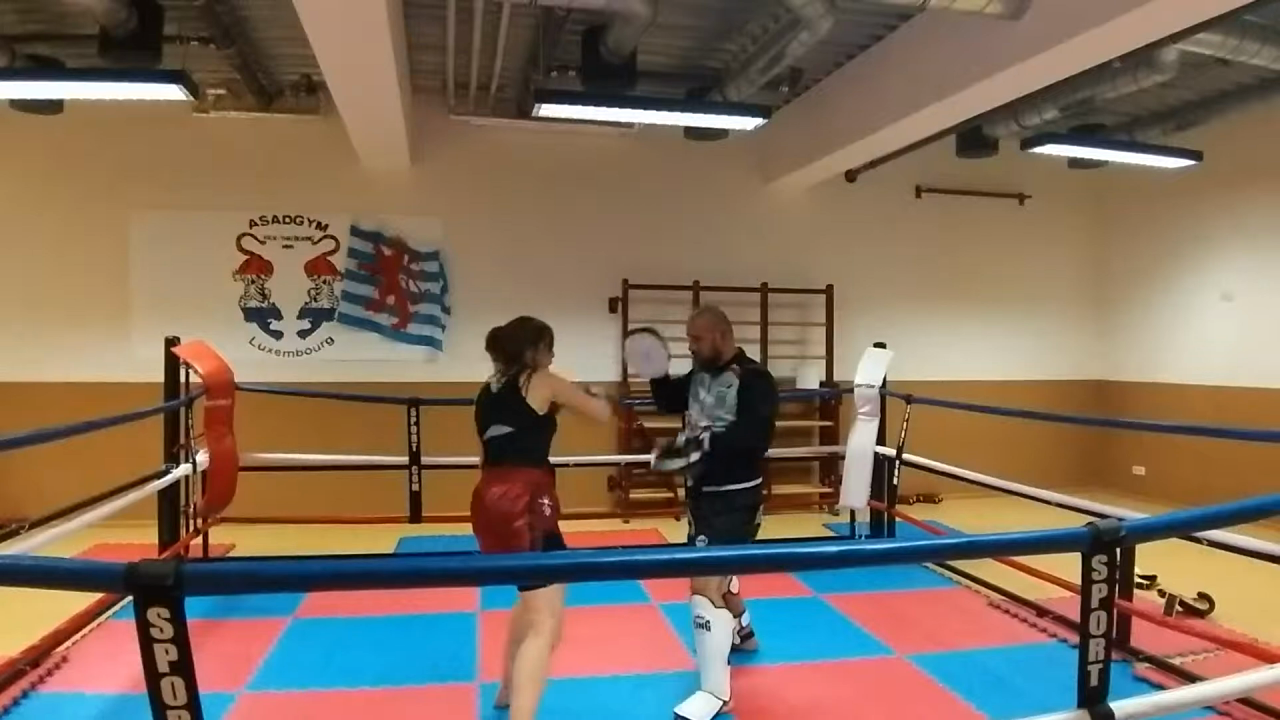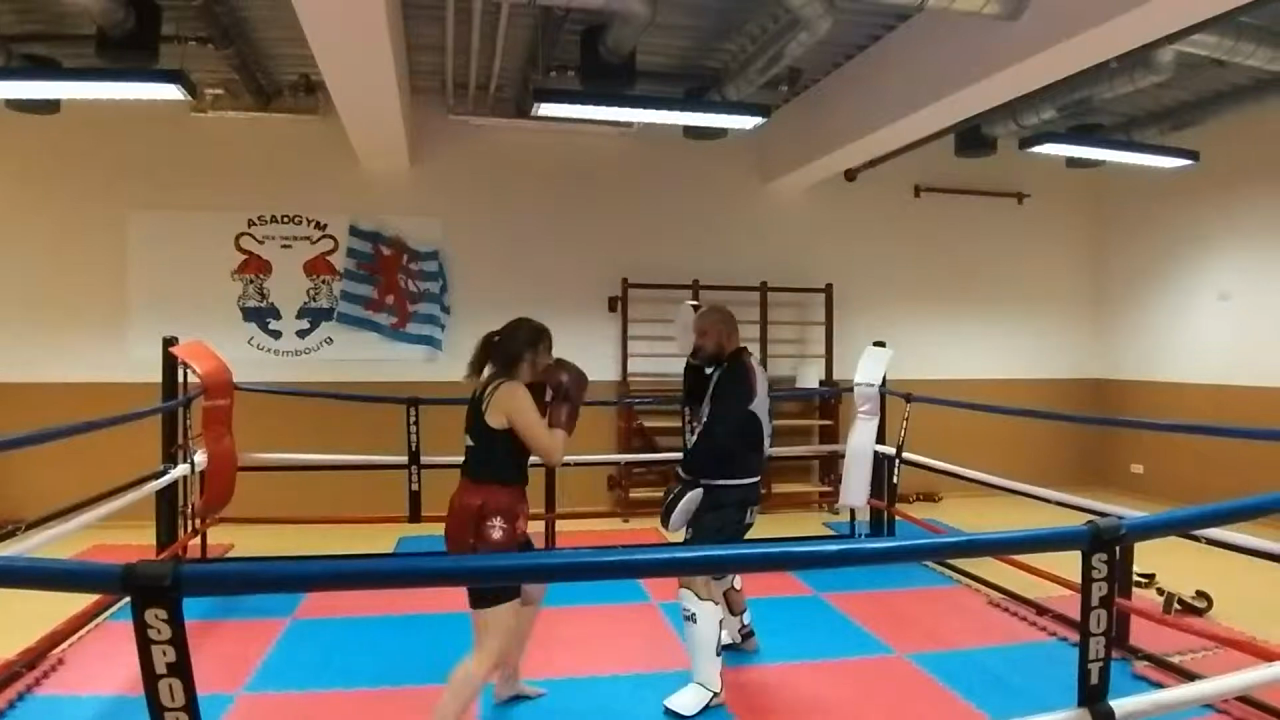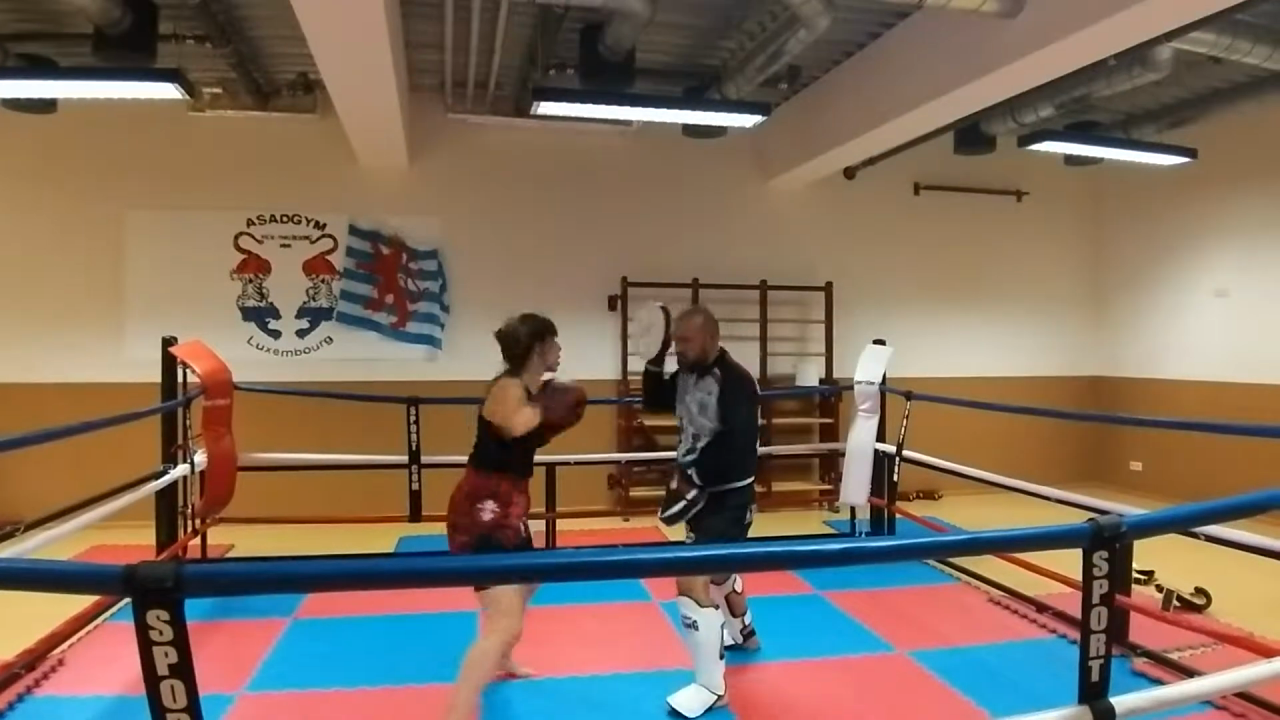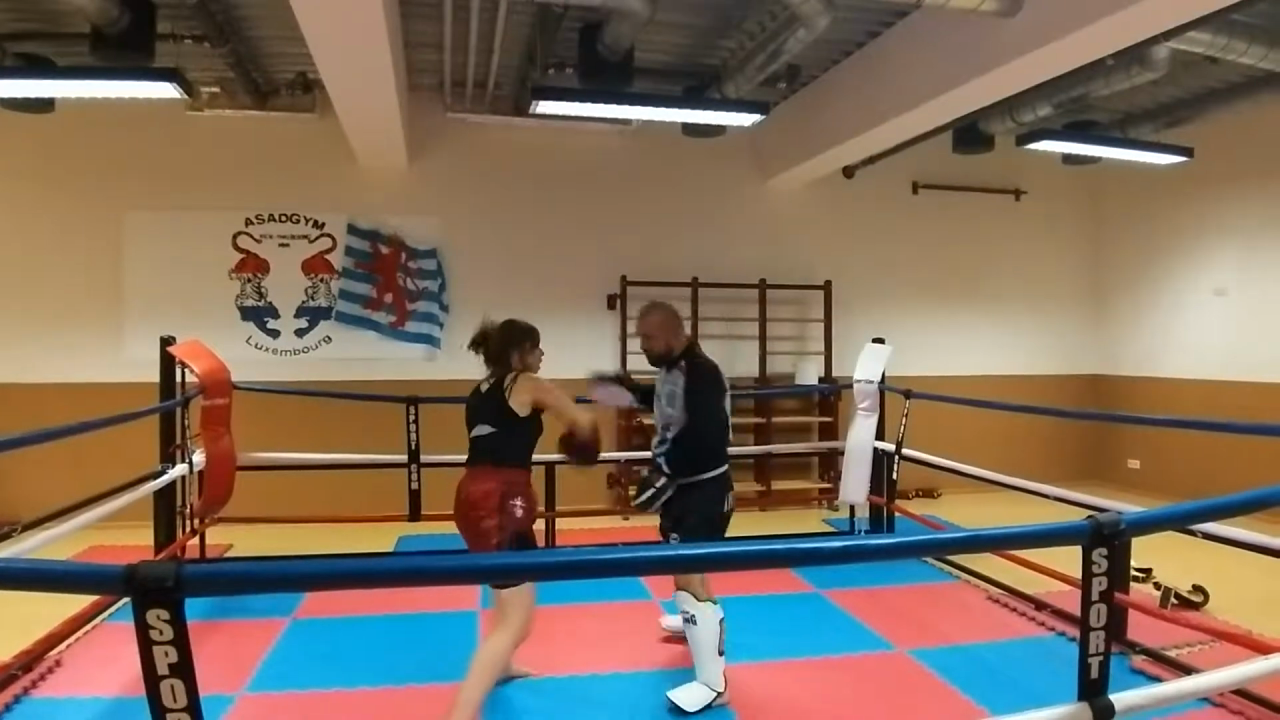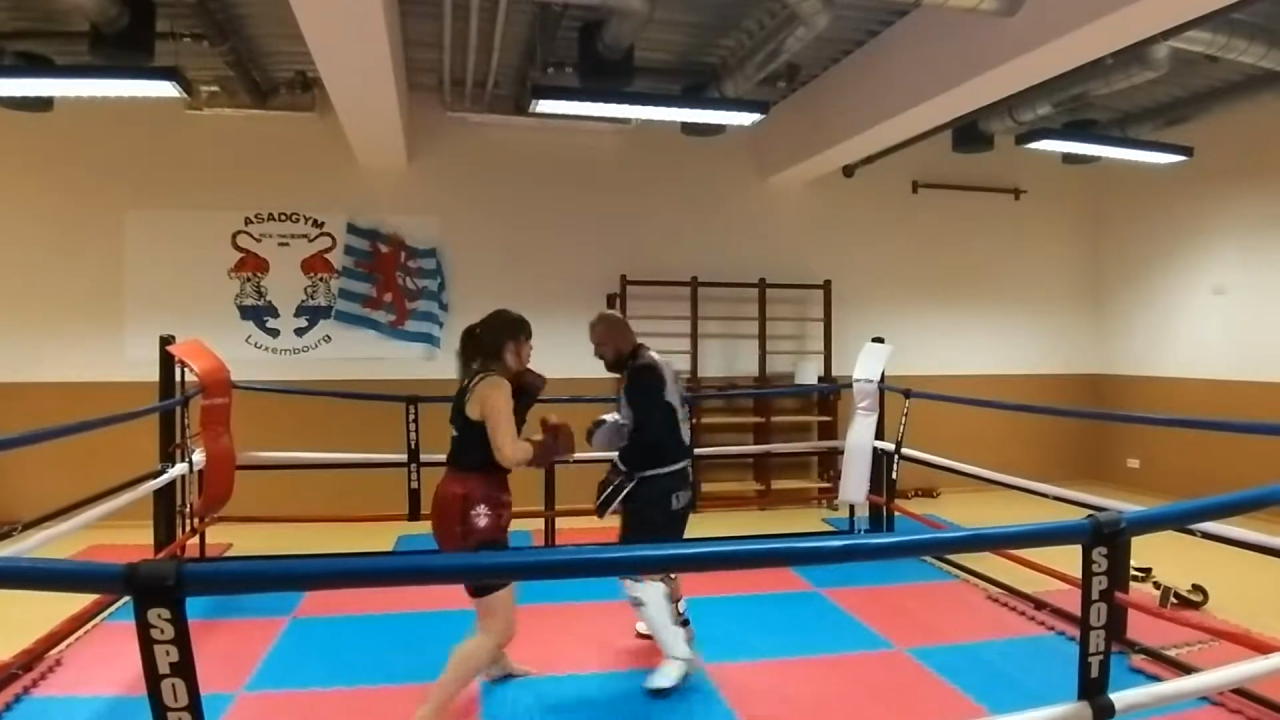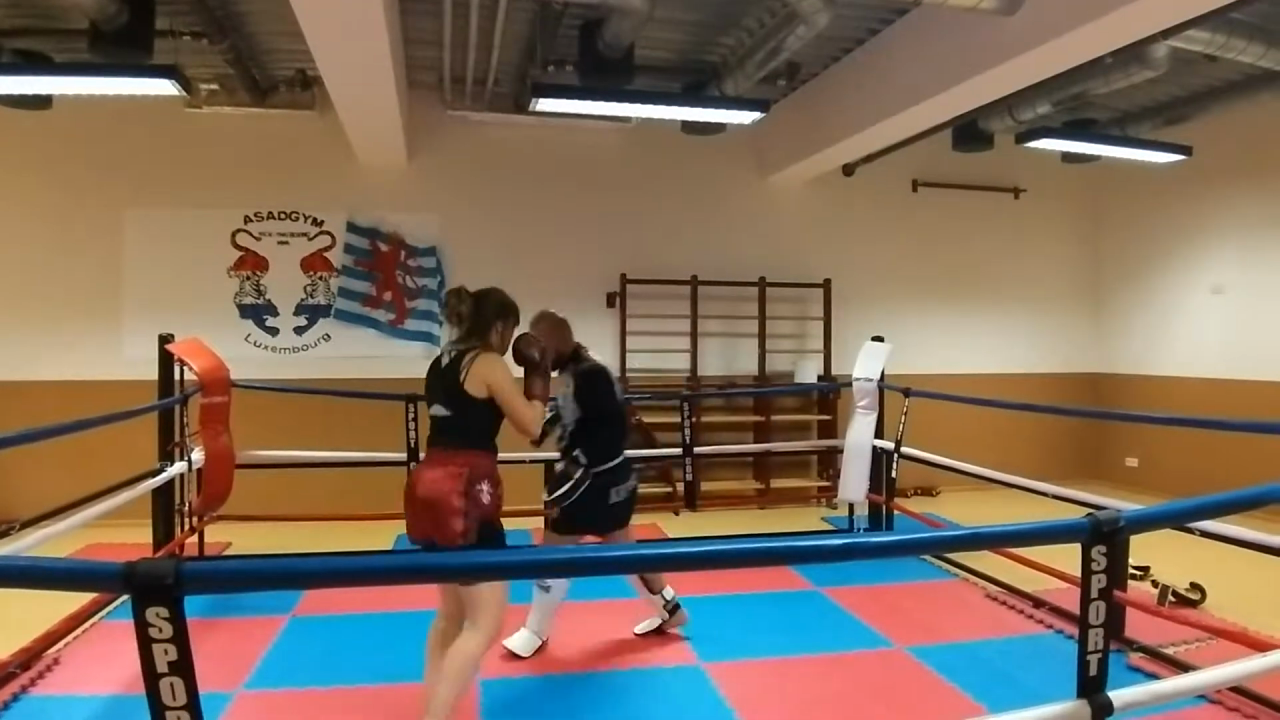
dt=0.3s
person 1, frame 1
left shoulder: (487, 394)
right shoulder: (540, 382)
right elbow: (601, 413)
right wrist: (591, 398)
left hip: (490, 501)
right hip: (525, 503)
left knee: (535, 596)
right knee: (545, 628)
person 1, frame 2
left shoulder: (495, 389)
right shoulder: (512, 393)
left elbow: (514, 443)
right elbow: (553, 454)
left wrist: (546, 399)
right wrist: (564, 407)
left hip: (496, 515)
right hip: (489, 521)
left knee: (534, 592)
right knee: (491, 650)
left ankle: (507, 682)
person 1, frame 3
left shoulder: (529, 390)
right shoulder: (508, 388)
left elbow: (531, 437)
right elbow: (515, 425)
left wrist: (553, 408)
right wrist: (550, 407)
left hip: (505, 506)
right hip: (484, 509)
left knee: (524, 582)
right knee: (505, 627)
left ankle: (499, 663)
person 1, frame 4
left shoulder: (479, 394)
right shoulder: (529, 384)
right elbow: (583, 421)
right wrist: (587, 430)
left hip: (476, 496)
right hip: (503, 502)
left knee: (517, 594)
right knee: (516, 621)
left ankle: (500, 665)
person 1, frame 5
left shoulder: (475, 382)
right shoulder: (496, 386)
right elbow: (508, 454)
left wrist: (523, 395)
right wrist: (547, 446)
left hip: (462, 500)
right hip: (475, 506)
left knee: (498, 594)
right knee: (496, 629)
left ankle: (497, 664)
person 1, frame 6
left shoulder: (441, 363)
right shoulder: (489, 364)
right elbow: (531, 426)
right wrist: (538, 378)
left hip: (428, 485)
right hip: (465, 490)
left knee: (452, 611)
right knee: (485, 623)
person 2, frame 1
left shoulder: (754, 379)
right shoulder: (700, 374)
left elbow: (755, 436)
right elbow: (669, 403)
left wrist: (699, 444)
right wrist: (657, 373)
left hip: (734, 497)
right hip: (704, 492)
left knee: (705, 585)
right knee: (716, 571)
right ankle: (741, 633)
person 2, frame 2
left shoulder: (738, 374)
right shoulder: (731, 370)
left elbow: (717, 435)
right elbow: (696, 400)
left wrist: (684, 474)
right wrist: (694, 360)
left hip: (729, 493)
right hip: (723, 488)
left knee: (694, 577)
left ankle: (707, 684)
right ankle: (741, 631)
person 2, frame 3
left shoulder: (735, 381)
right shoulder: (691, 374)
left elbow: (737, 447)
right elbow: (655, 401)
left wrist: (692, 478)
right wrist: (654, 360)
left hip: (726, 496)
right hip: (708, 492)
left knee: (692, 583)
left ankle: (711, 685)
right ankle: (742, 631)
person 2, frame 4
left shoulder: (702, 372)
right shoulder: (672, 366)
left elbow: (708, 436)
left wrist: (664, 467)
right wrist: (627, 389)
left hip: (703, 487)
right hip: (684, 483)
left knee: (690, 575)
left ankle: (712, 682)
right ankle: (694, 623)
person 2, frame 5
left shoulder: (642, 372)
right shoulder: (648, 367)
left elbow: (651, 432)
left wrist: (621, 468)
right wrist: (615, 427)
left hip: (660, 482)
right hip: (661, 478)
left ankle: (677, 653)
right ankle: (676, 621)
person 2, frame 6
left shoulder: (589, 375)
right shoulder: (572, 370)
left elbow: (613, 426)
left wrist: (578, 460)
right wrist: (554, 423)
left hip: (599, 478)
right hip: (608, 475)
left knee: (554, 547)
right knee: (621, 544)
left ankle: (536, 632)
right ankle: (669, 609)
